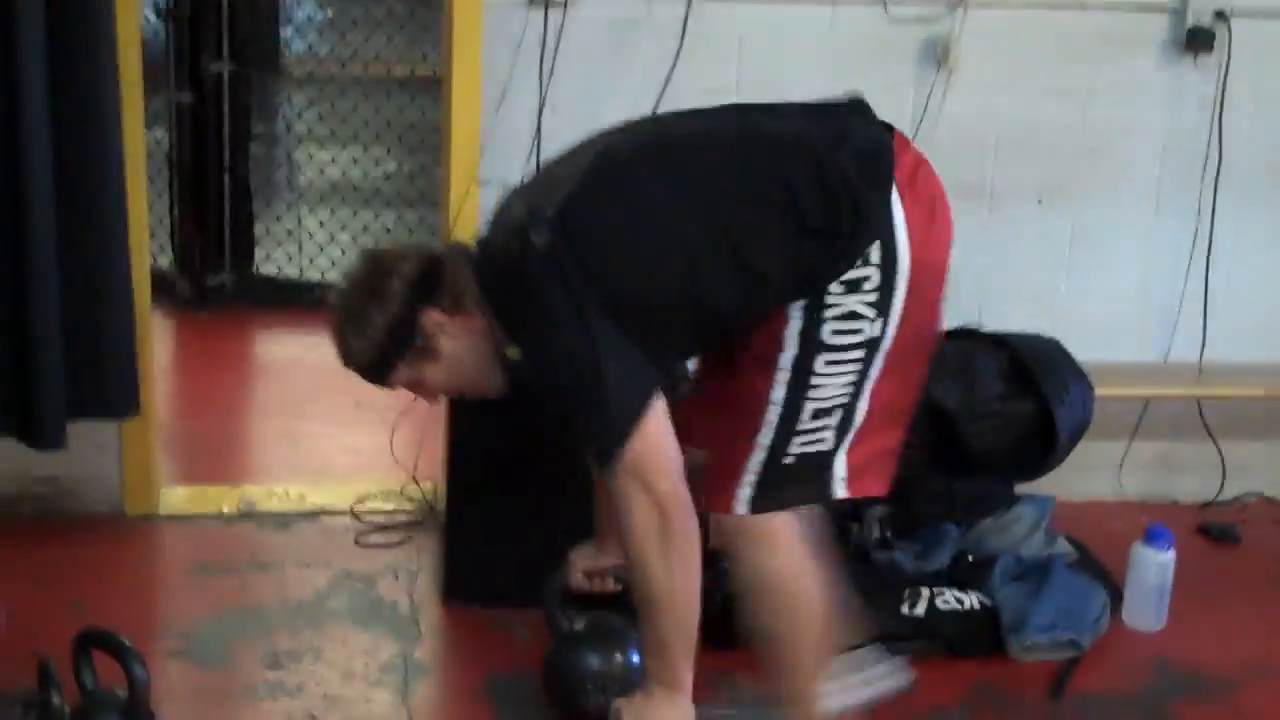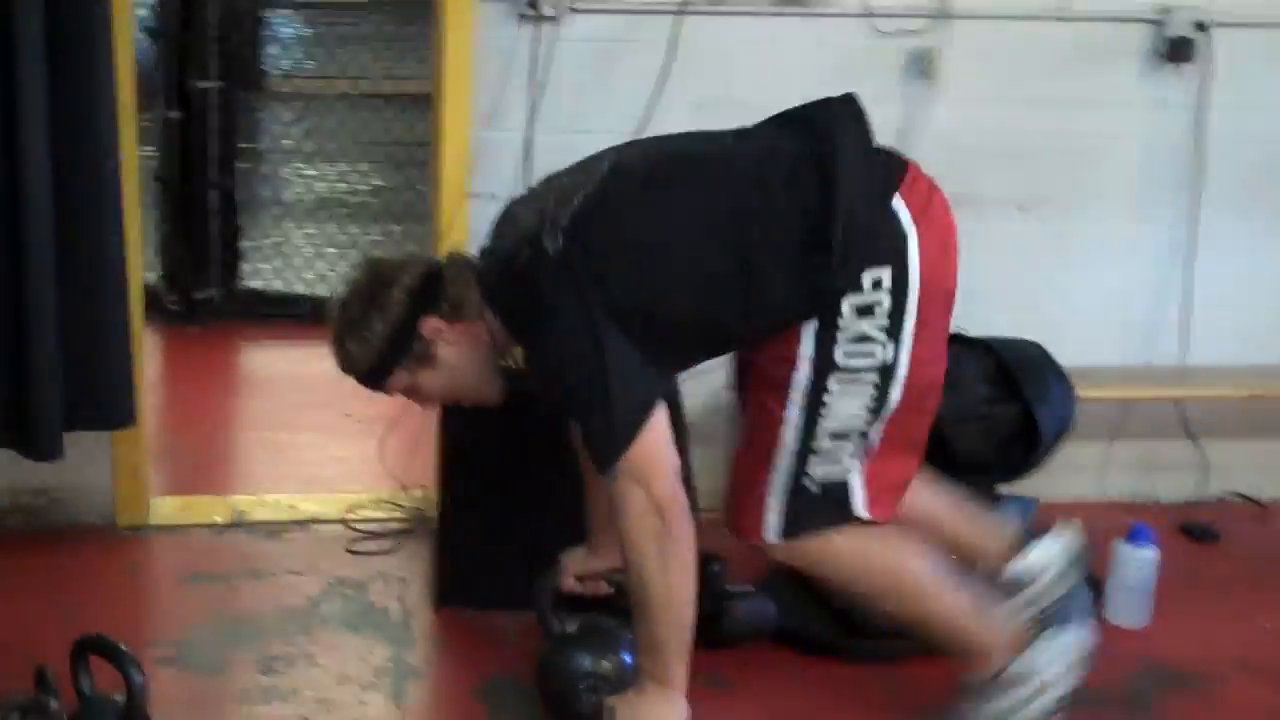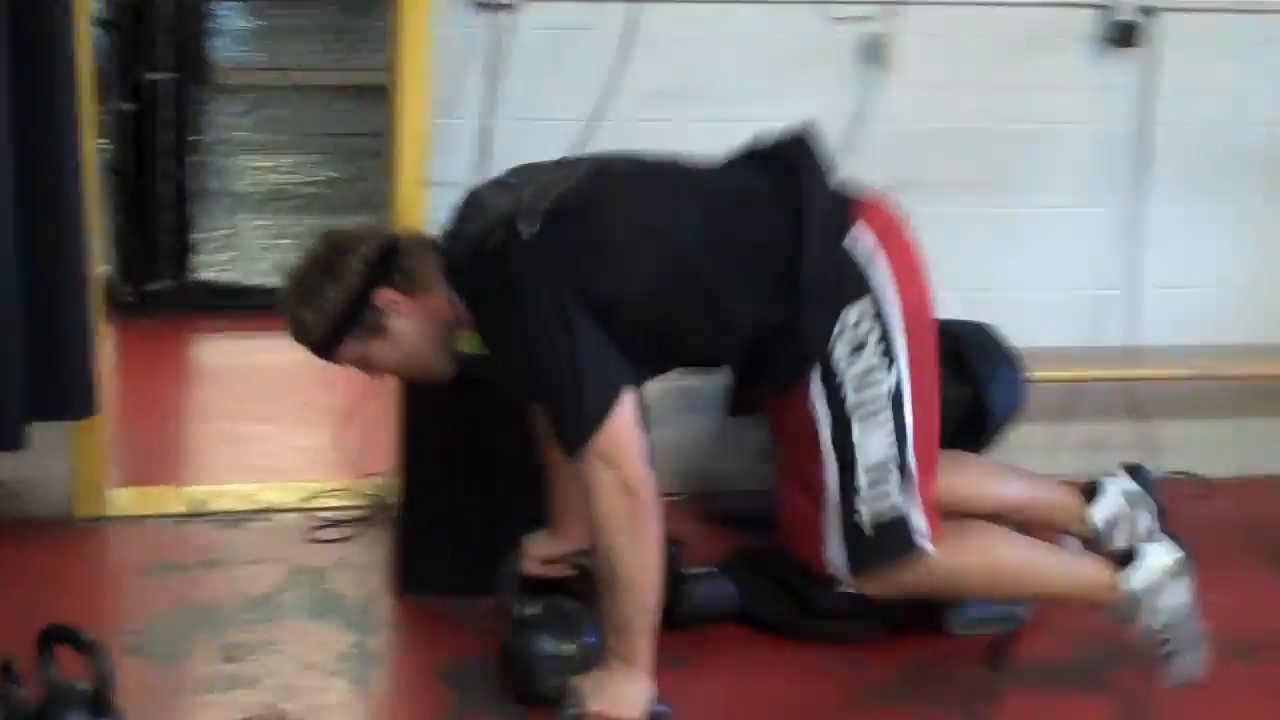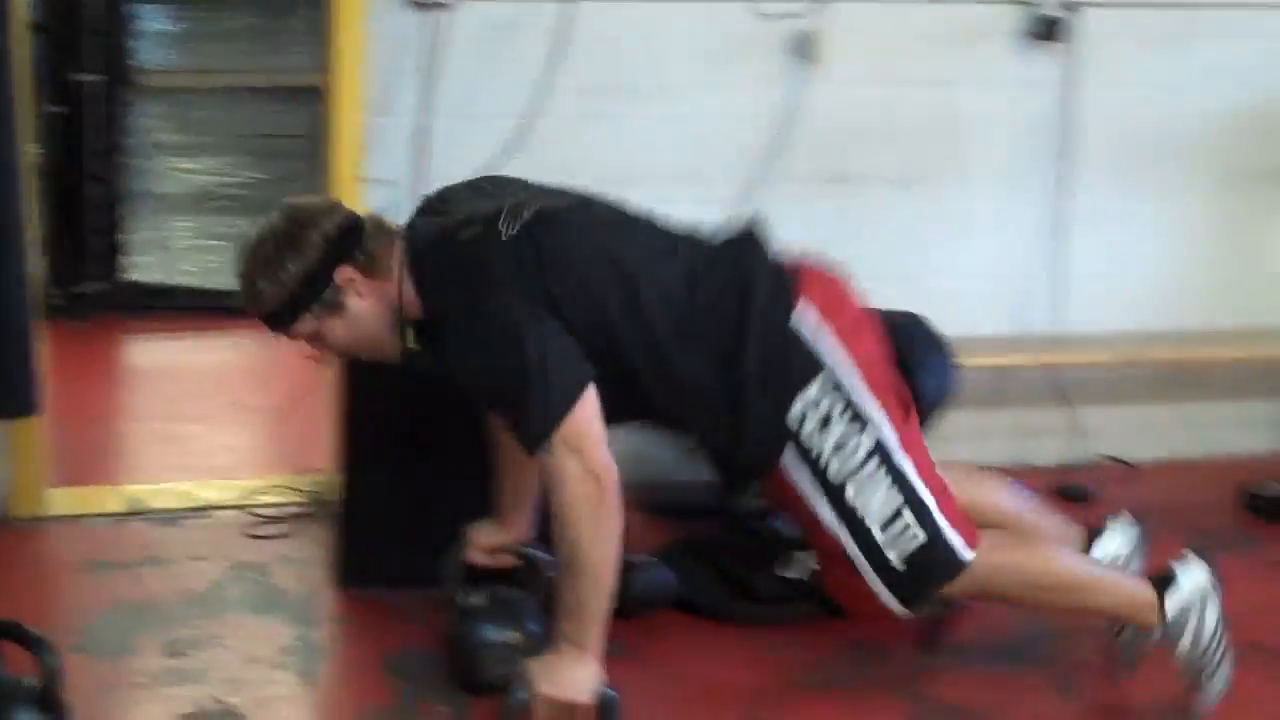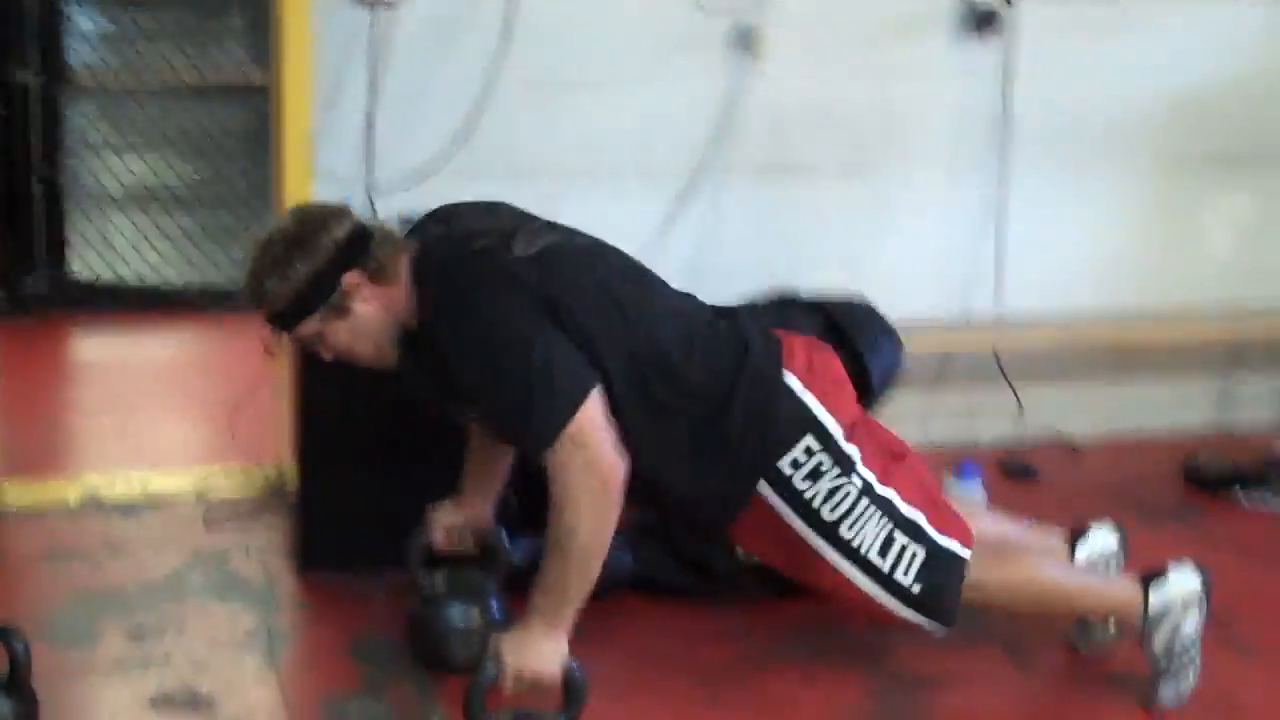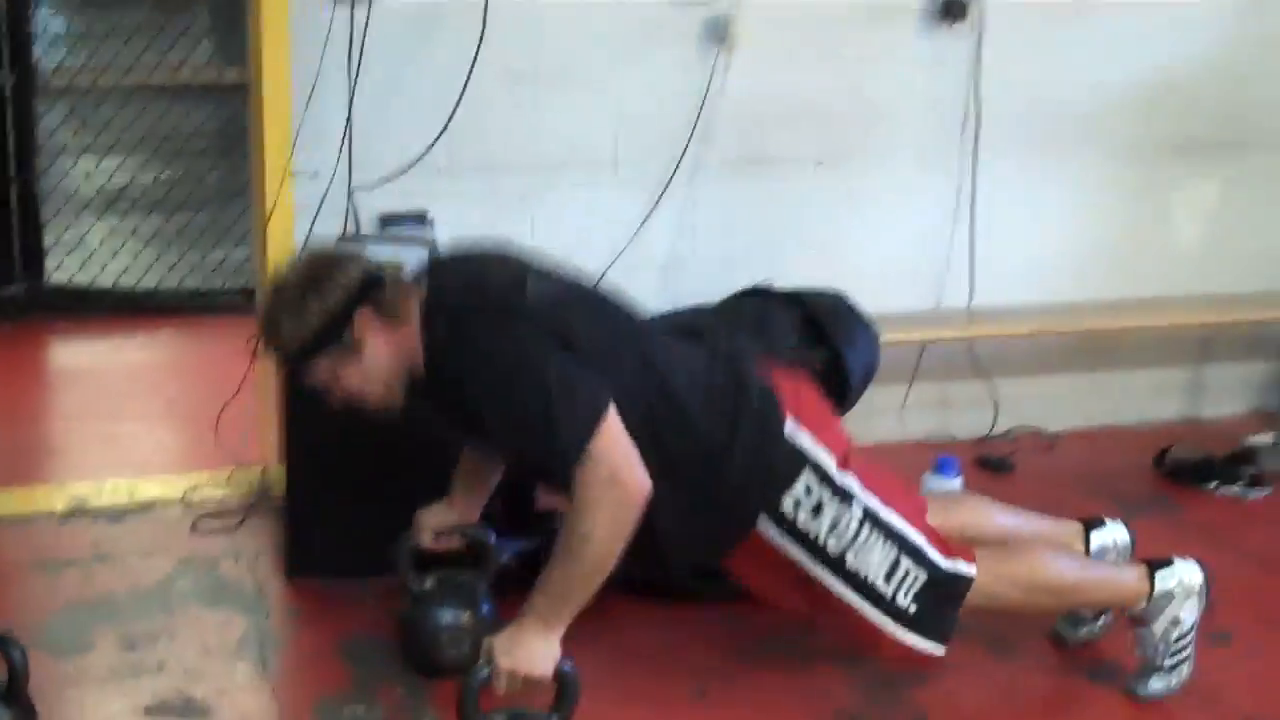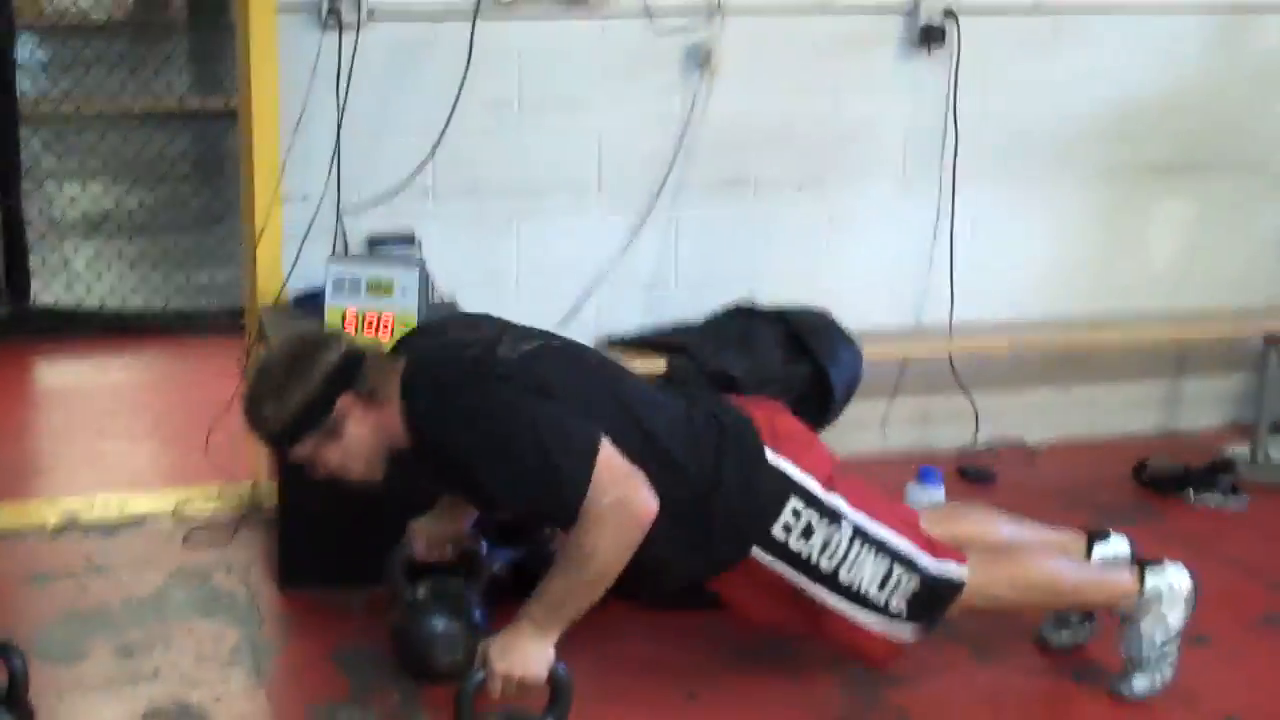
dt=0.1s
person 1, frame 1
left shoulder: (547, 305)
right shoulder: (508, 269)
left elbow: (654, 494)
right elbow: (616, 413)
right wrist: (613, 541)
left hip: (873, 220)
left knee: (754, 495)
right knee: (747, 461)
person 1, frame 2
left shoulder: (554, 307)
right shoulder: (519, 268)
left elbow: (654, 497)
right elbow: (611, 423)
right wrist: (606, 545)
left hip: (868, 238)
right hip: (847, 225)
left knee: (799, 521)
right knee: (829, 487)
left ankle: (1014, 652)
right ankle: (1026, 565)
person 1, frame 3
left shoulder: (521, 295)
right shoulder: (480, 251)
left elbow: (624, 482)
right elbow: (566, 395)
right wrist: (566, 528)
left hip: (836, 272)
right hip: (803, 253)
left knee: (884, 552)
right knee: (905, 487)
left ankle: (1130, 577)
right ankle: (1100, 506)
person 1, frame 4
left shoulder: (481, 297)
right shoulder: (440, 244)
left elbow: (586, 472)
right elbow: (524, 396)
right wrist: (512, 519)
left hip: (780, 351)
right hip: (760, 329)
left knee: (931, 561)
right knee: (907, 512)
left ankle: (1163, 602)
right ankle: (1095, 544)
person 1, frame 5
left shoulder: (476, 305)
right shoulder: (435, 253)
left elbow: (593, 472)
right elbow: (500, 386)
left wrist: (546, 628)
right wrist: (474, 499)
left hip: (758, 413)
right hip: (730, 382)
left knee: (936, 570)
right knee: (912, 512)
left ankle: (1157, 598)
right ankle: (1086, 545)
person 1, frame 6
left shoulder: (492, 342)
right shoulder: (447, 299)
left elbow: (620, 485)
left wrist: (540, 630)
right wrist: (462, 503)
left hip: (759, 461)
right hip: (739, 418)
left knee: (937, 588)
right knee: (921, 529)
left ankle: (1156, 590)
right ankle: (1091, 542)
person 1, frame 7
left shoulder: (473, 409)
right shoulder: (428, 373)
left elbow: (626, 504)
left wrist: (536, 630)
right wrist: (453, 513)
left hip: (747, 489)
right hip: (721, 443)
left knee: (936, 580)
right knee: (914, 534)
left ankle: (1143, 591)
right ankle: (1092, 551)
